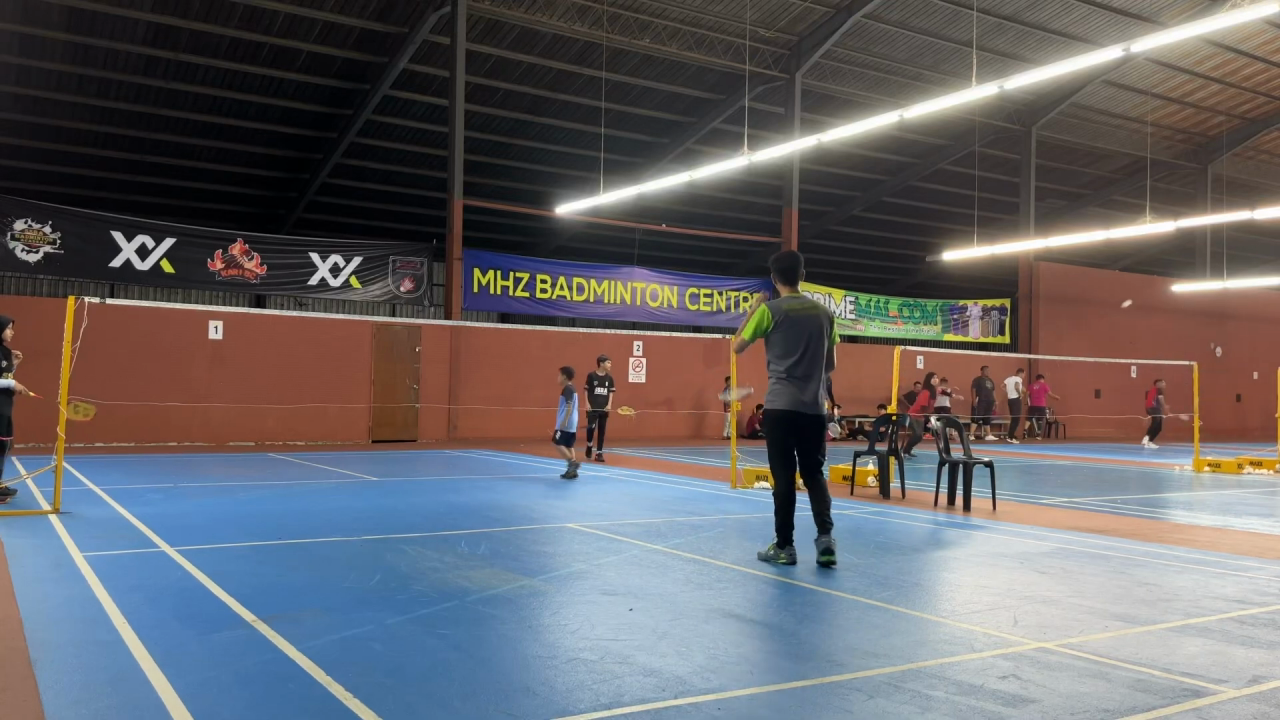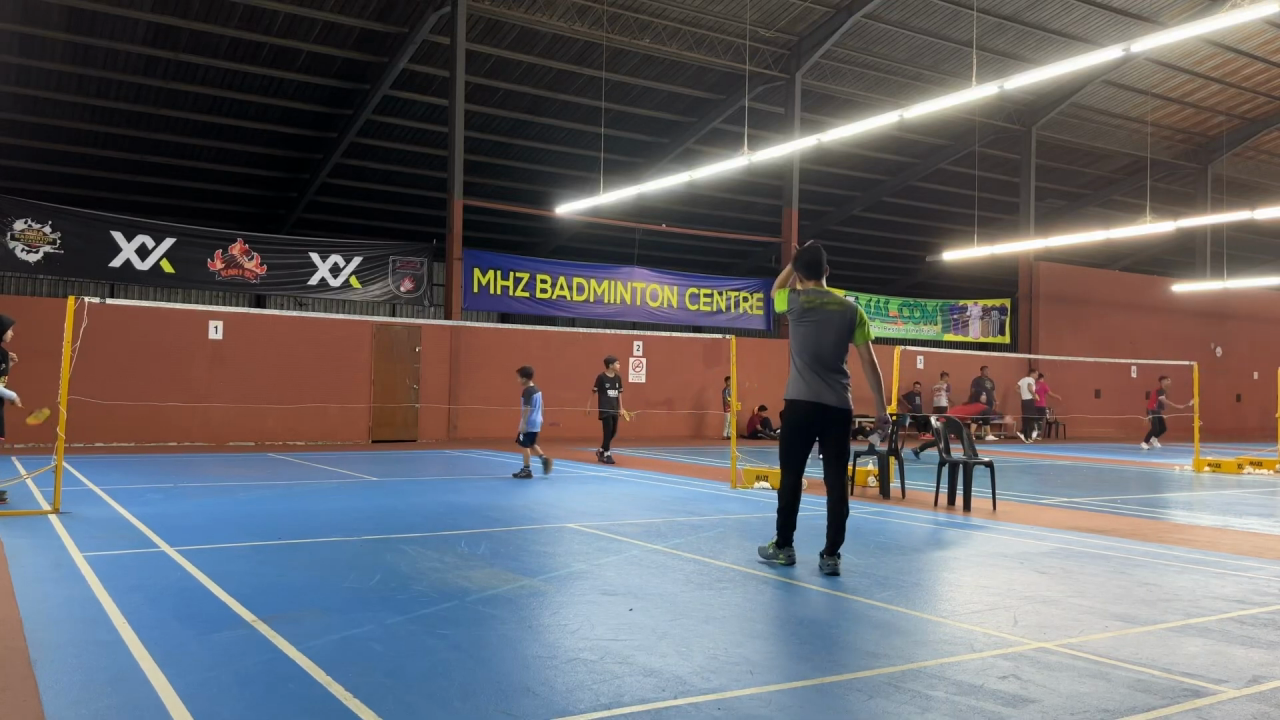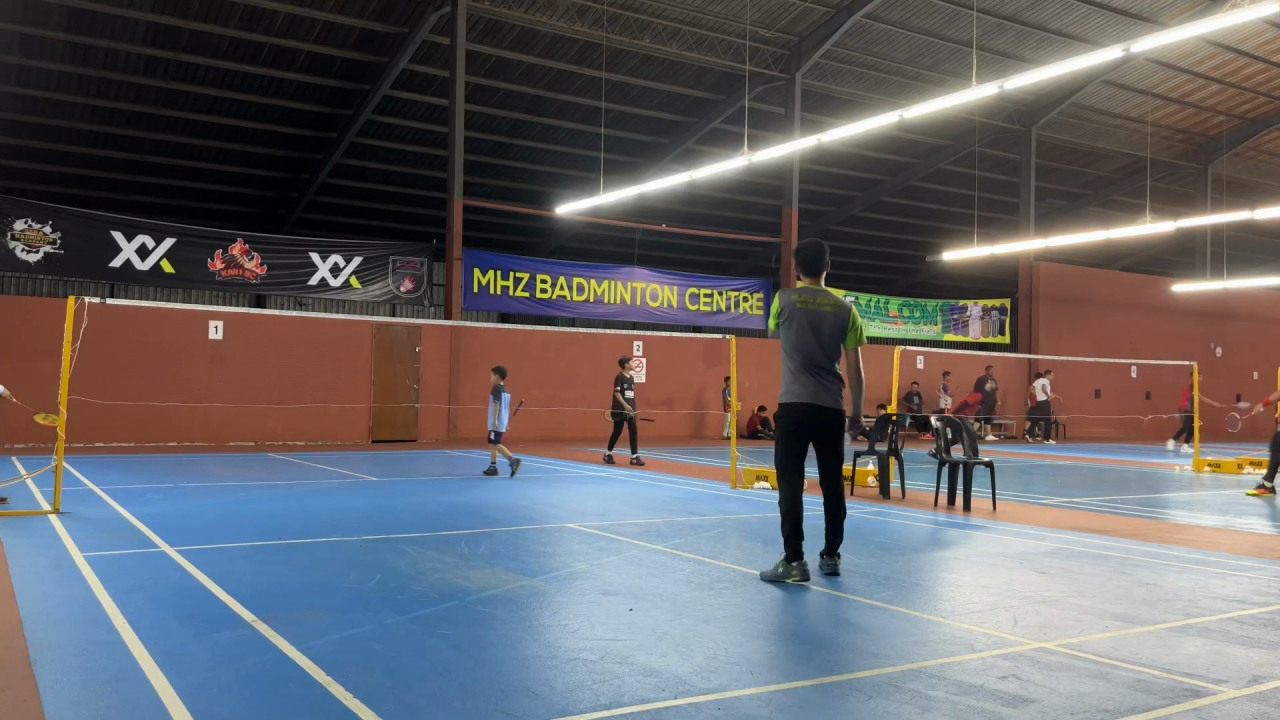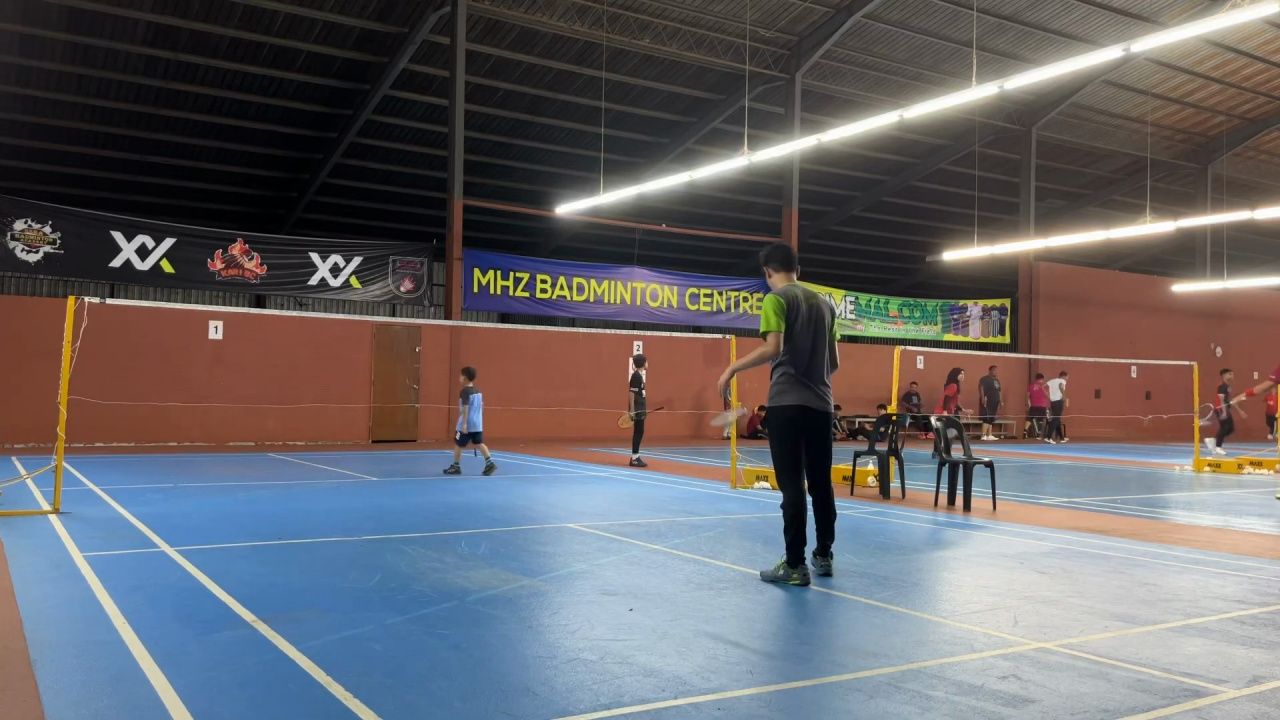
dt=0.5s
person 1, frame 1
left shoulder: (770, 310)
right shoulder: (824, 313)
left elbow: (737, 346)
right elbow: (830, 365)
left wrist: (752, 311)
left hip: (781, 406)
right hip: (814, 408)
left knee: (784, 478)
right knee: (814, 474)
left ankle: (784, 546)
right ankle: (825, 537)
person 1, frame 2
left shoulder: (795, 301)
right shoulder: (850, 309)
left elbow: (777, 289)
right elbow: (869, 363)
left wrist: (796, 260)
right wrist: (881, 408)
left hip: (801, 402)
right hip: (839, 406)
left knee: (790, 476)
right knee: (836, 481)
left ankle: (783, 546)
right ankle: (831, 555)
person 1, frame 3
left shoulder: (784, 300)
right shoulder: (845, 309)
right elbow: (855, 368)
right wrist: (856, 411)
left hip: (795, 403)
right hip: (832, 407)
left knee: (790, 482)
right knee: (833, 483)
left ankle: (794, 561)
right ankle: (831, 555)
person 1, frame 4
left shoulder: (777, 299)
right shoulder: (824, 303)
left elbow: (773, 347)
left wrist: (732, 368)
left hip: (788, 404)
right hip: (822, 406)
left knee: (792, 486)
right knee: (821, 483)
left ankle: (795, 565)
right ankle: (823, 555)
